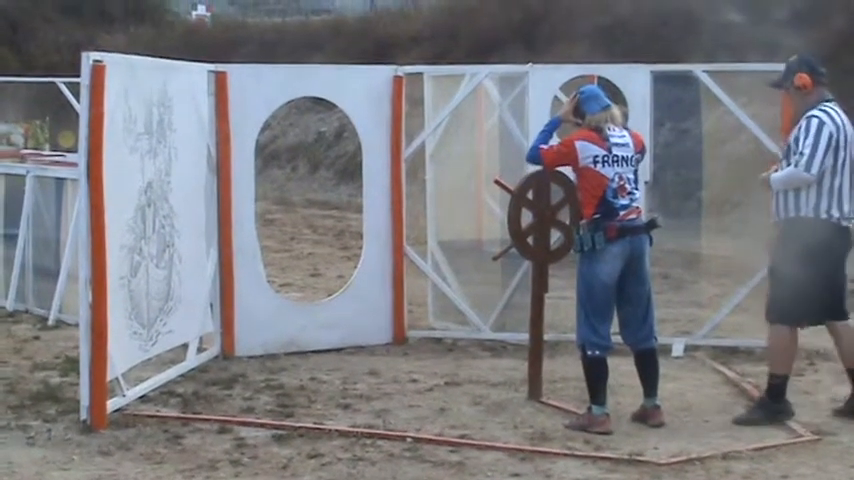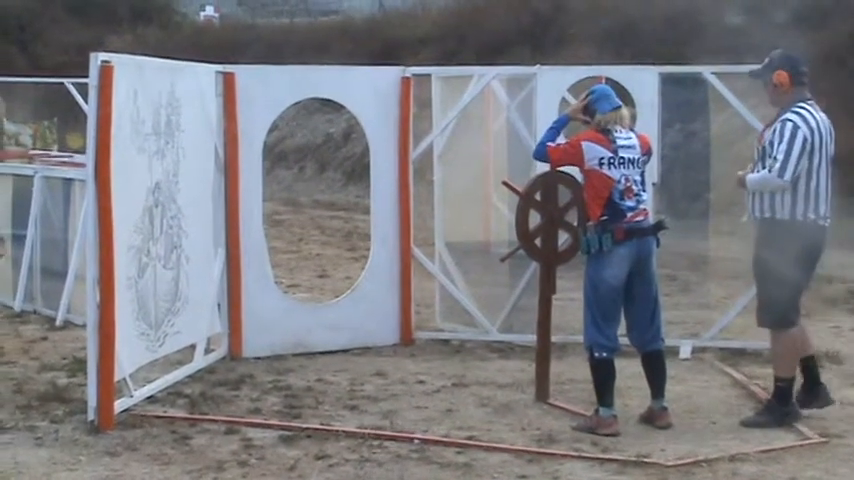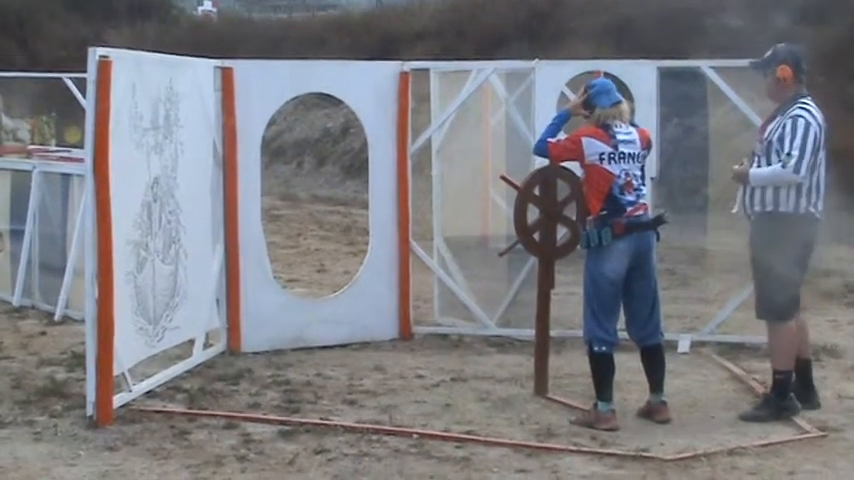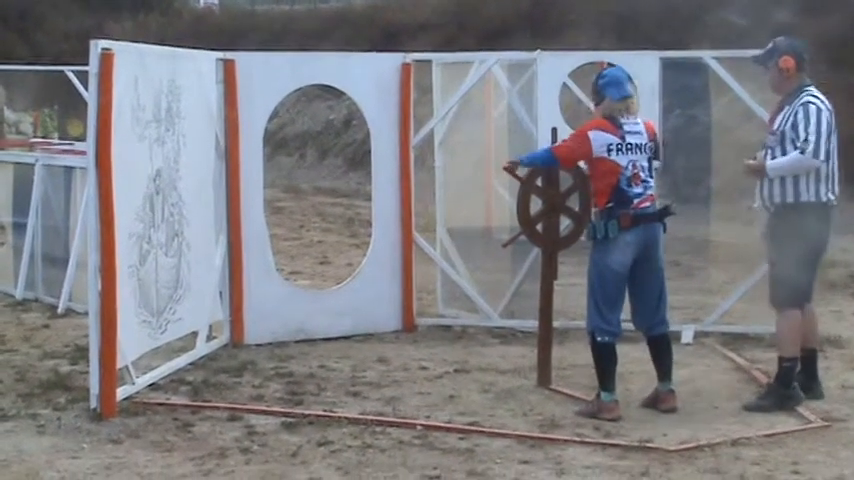
dt=0.5s
person 1, frame 1
left shoulder: (817, 120)
left elbow: (805, 173)
left wrist: (773, 178)
right wrist: (785, 173)
left hip: (808, 230)
left knee: (782, 315)
left ankle: (775, 400)
person 1, frame 2
left shoulder: (791, 122)
right shoulder: (817, 118)
left elbow: (779, 177)
left wrist: (747, 180)
right wrist: (758, 176)
left hip: (786, 230)
right hip: (806, 227)
left knee: (779, 317)
right knee: (787, 312)
left ankle: (783, 402)
right ankle: (812, 385)
person 1, frame 3
left shoulder: (801, 118)
right shoulder: (790, 114)
left elbow: (793, 172)
left wrist: (749, 175)
right wrist: (754, 171)
left hip: (785, 224)
right hip: (779, 222)
left knee: (778, 310)
right knee: (788, 308)
left ankle: (781, 396)
right ankle: (804, 387)
person 1, frame 4
left shoulder: (810, 105)
right shoulder: (788, 106)
left elbow: (812, 158)
left wrist: (767, 167)
left hip: (805, 213)
right hip: (789, 212)
left knee: (787, 299)
right knee: (798, 298)
left ankle: (783, 386)
right ankle: (806, 377)
person 2, frame 1
left shoulder: (580, 142)
right shoulder: (634, 140)
left elbow: (535, 155)
left wrist: (558, 119)
right wrist: (616, 124)
left hip: (603, 243)
right hip: (636, 238)
left knee: (594, 332)
right knee: (641, 327)
left ankle: (598, 413)
right ankle: (652, 406)
person 2, frame 2
left shoulder: (588, 143)
right shoulder: (642, 143)
left elbow: (541, 151)
left wrist: (566, 117)
right wrist: (620, 123)
left hip: (609, 245)
right hip: (643, 240)
left knee: (601, 334)
right knee: (648, 330)
left ankle: (606, 415)
right ankle: (659, 408)
person 2, frame 3
left shoulder: (587, 138)
right shoulder: (641, 137)
left elbow: (542, 147)
left wrist: (567, 112)
right wrist: (621, 117)
left hip: (609, 240)
right hip: (643, 234)
left knee: (600, 328)
right knee: (647, 324)
left ankle: (604, 410)
right ankle: (658, 402)
person 2, frame 4
left shoulder: (593, 132)
right shoulder: (648, 130)
left elbow: (554, 156)
left wrist: (520, 161)
left hip: (615, 232)
right hip: (650, 227)
left knee: (603, 320)
right knee: (652, 315)
left ankle: (607, 400)
right ankle: (666, 390)
